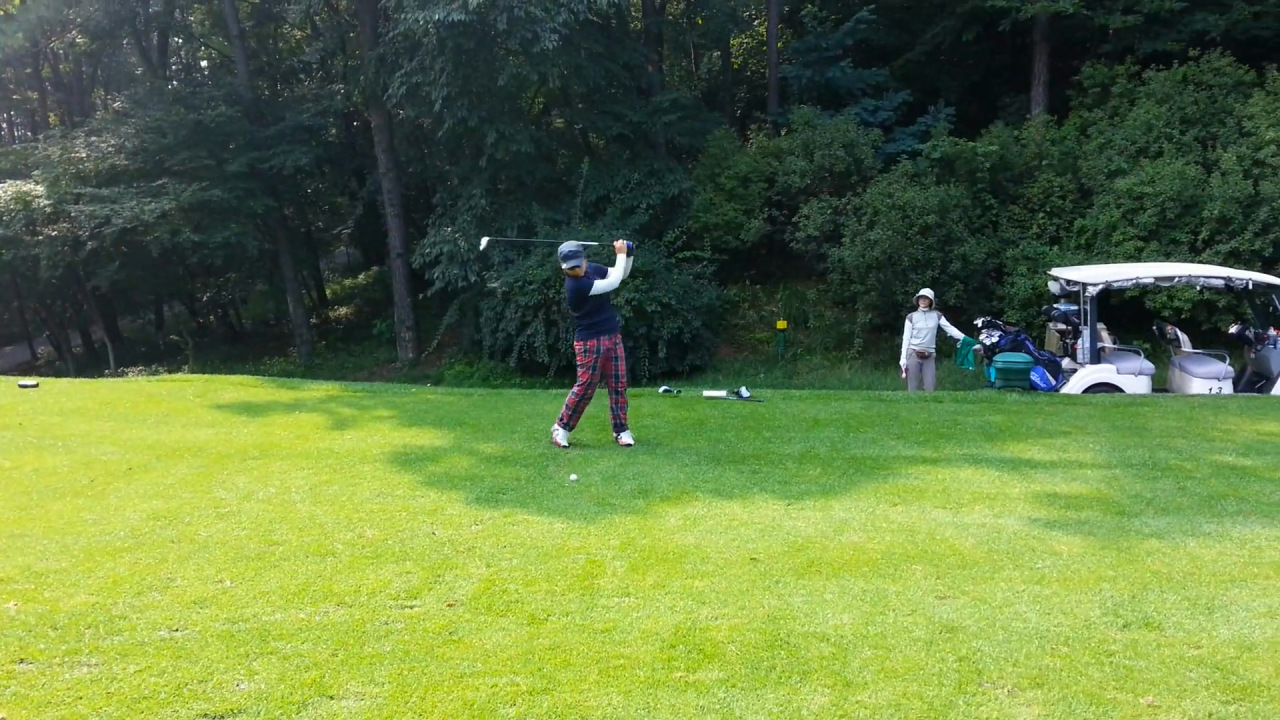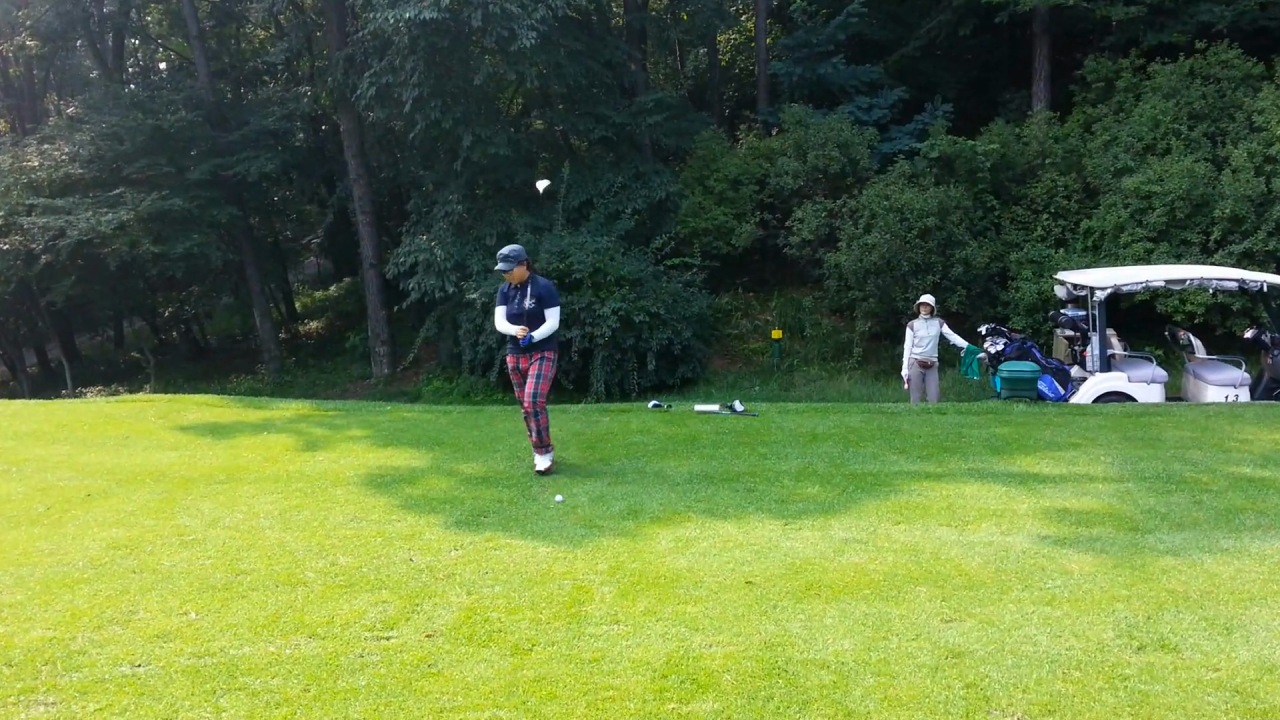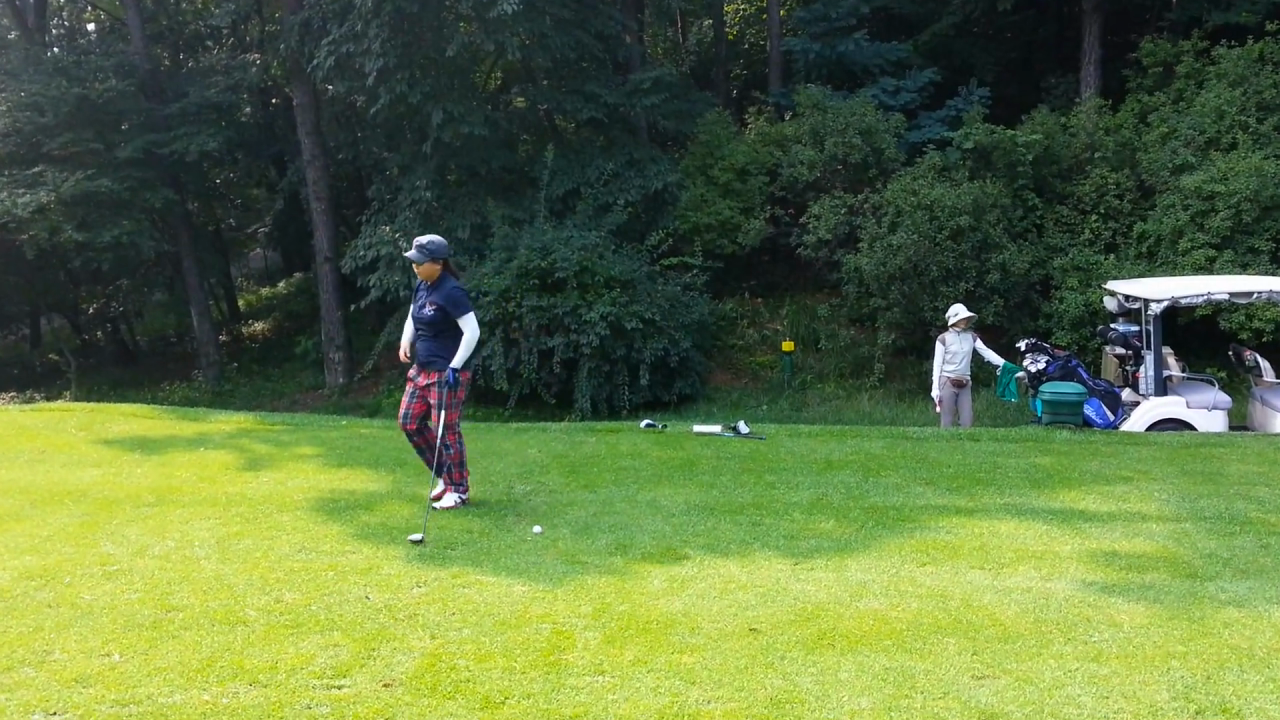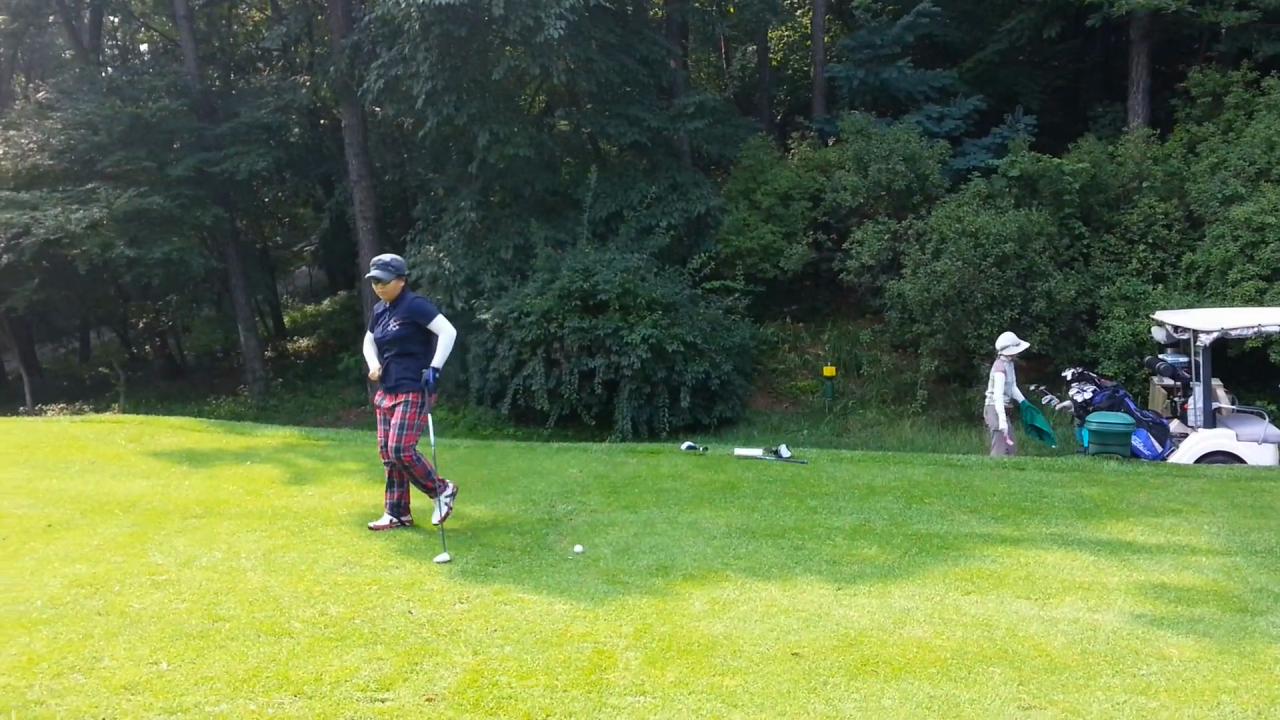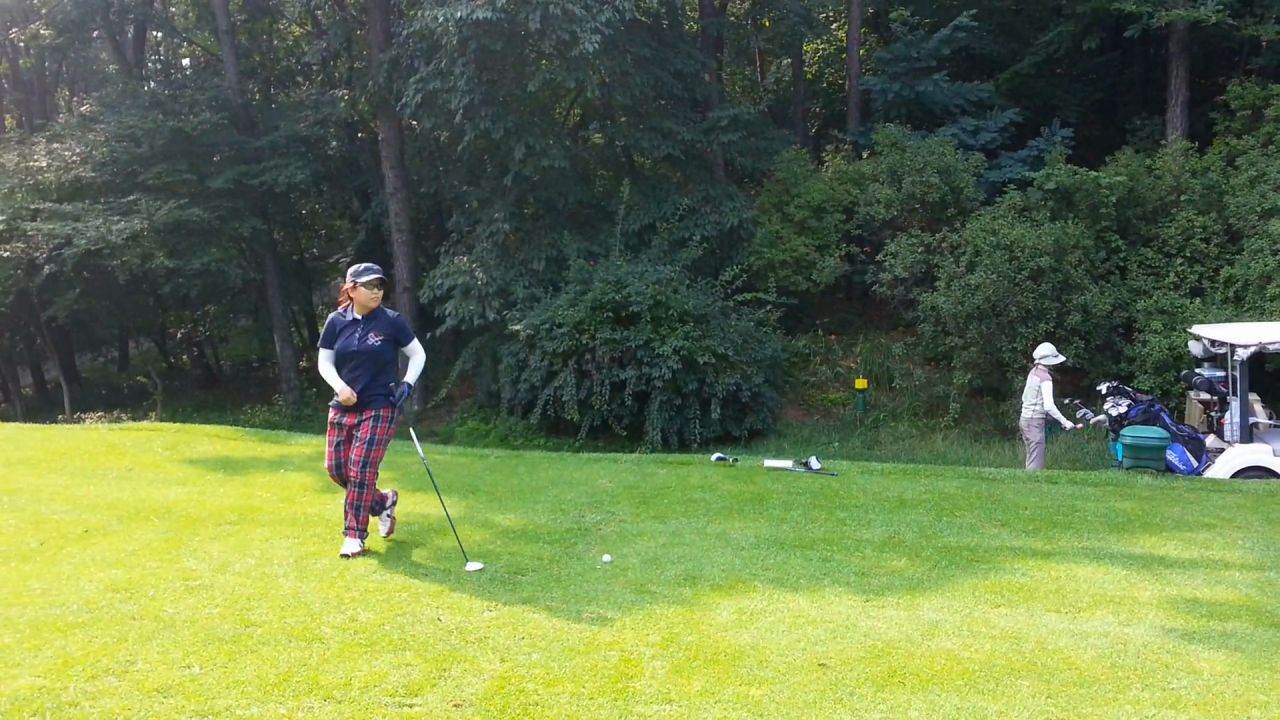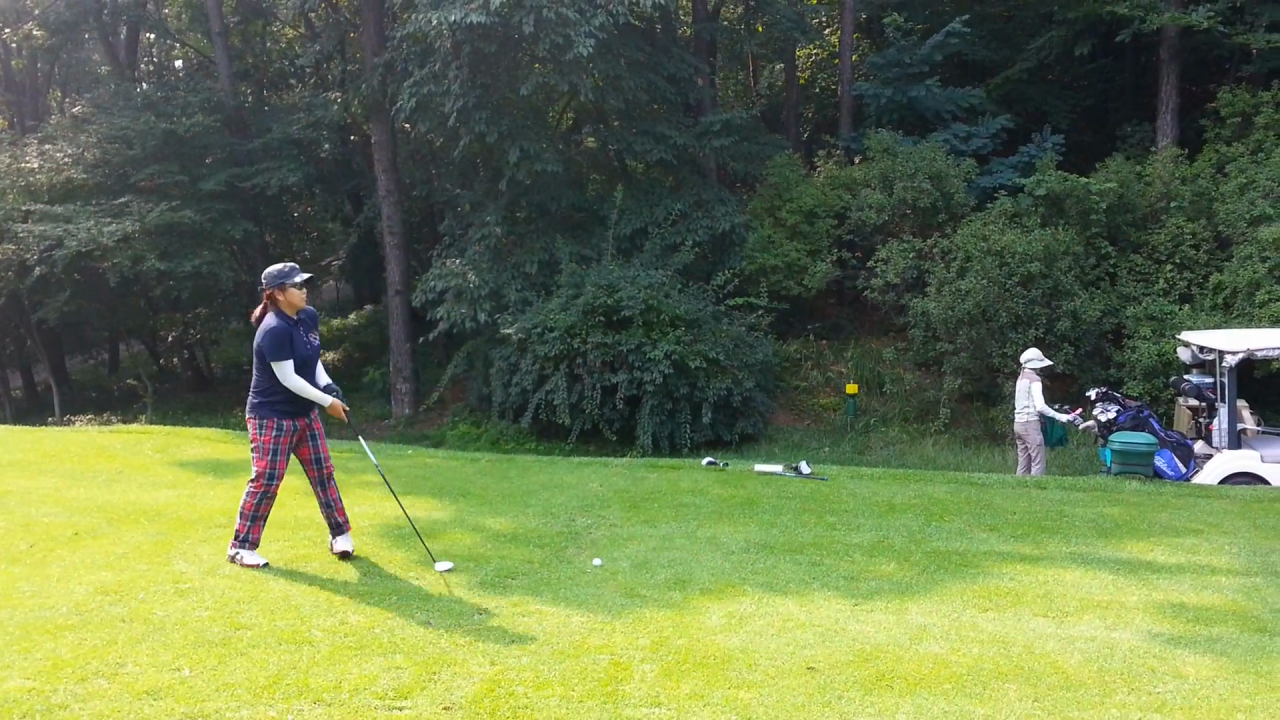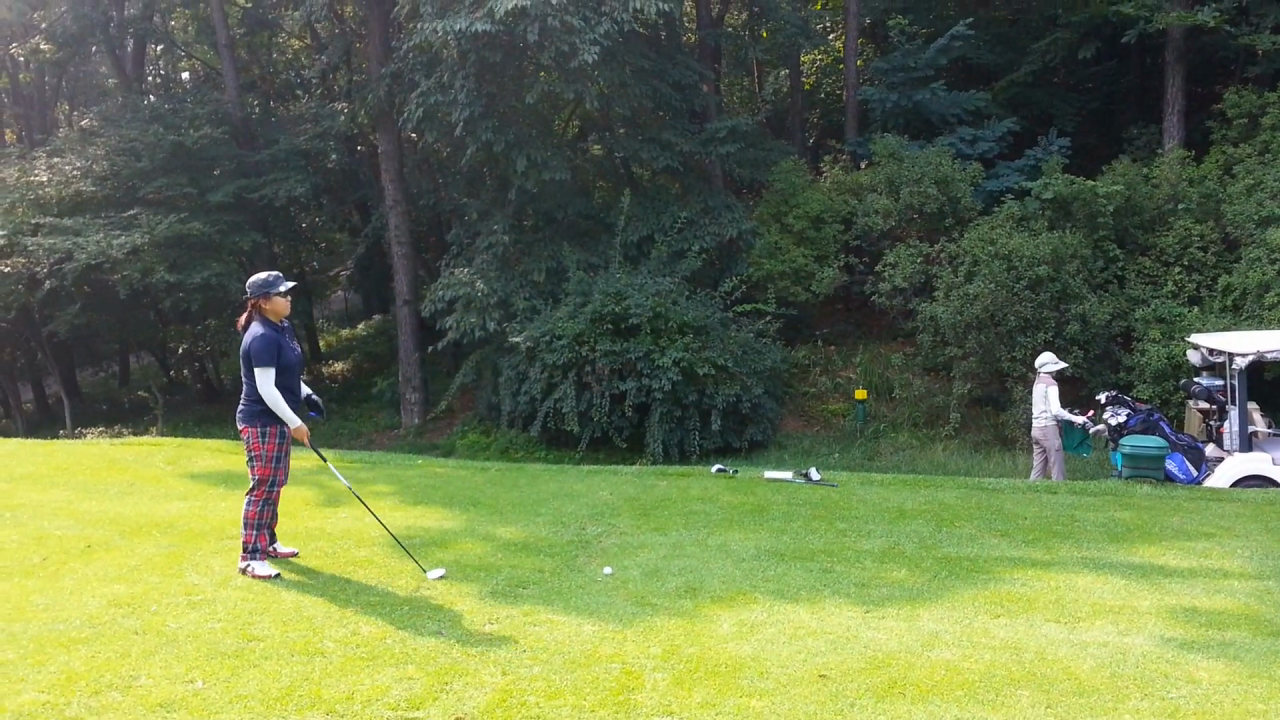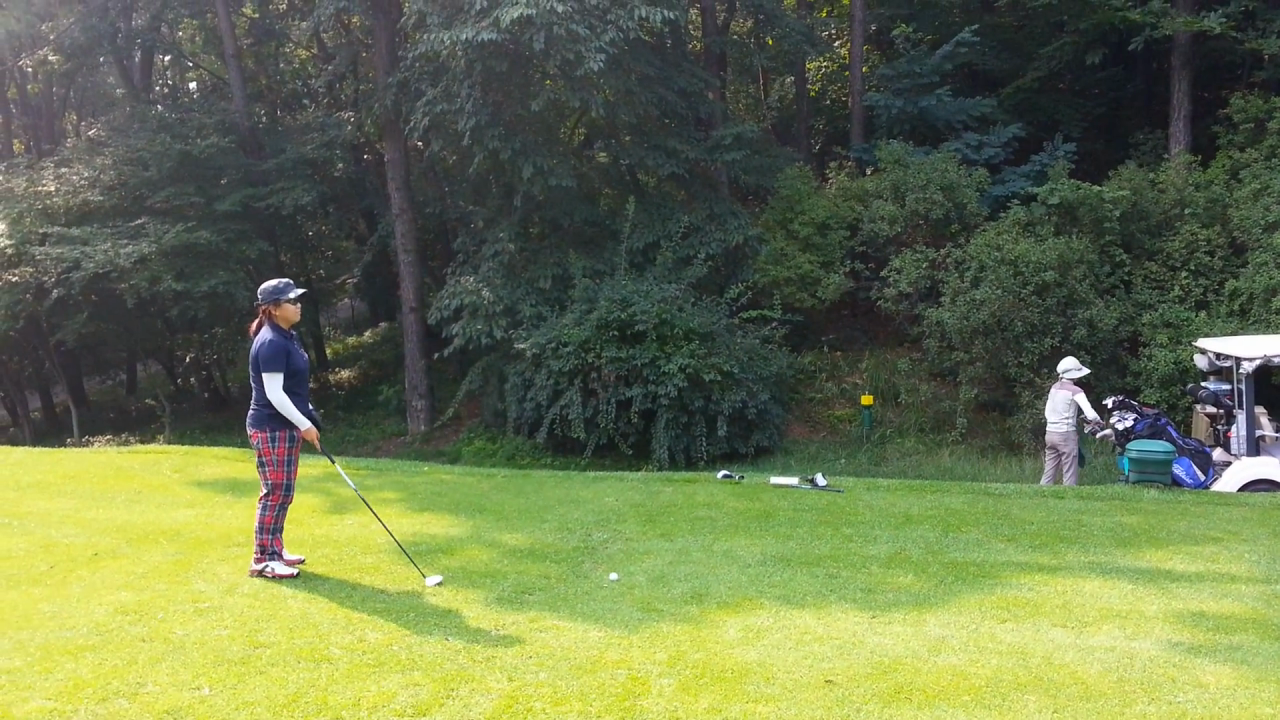
dt=0.5s
person 1, frame 1
left shoulder: (592, 270)
right shoulder: (574, 285)
left elbow: (621, 273)
right elbow: (611, 284)
right wrist: (620, 255)
left hip: (611, 336)
right hip: (590, 341)
left knee: (618, 384)
right knee: (585, 386)
right ankle: (562, 426)
person 1, frame 2
left shoulder: (544, 287)
right shoulder: (505, 290)
left elbow: (553, 322)
right elbow: (499, 321)
left wrist: (531, 337)
right wrist: (516, 330)
left hip: (543, 353)
right hip: (515, 355)
left knee: (533, 400)
right knee: (530, 403)
left ankle: (544, 452)
right ankle: (541, 451)
person 1, frame 3
left shoulder: (451, 291)
right shoulder: (421, 286)
left elbow: (472, 331)
right elbow: (413, 320)
left wrist: (454, 368)
right wrist: (406, 342)
left hip: (446, 372)
right hip: (421, 368)
left knee: (447, 430)
right knee: (410, 423)
left ankle: (458, 490)
right ankle: (446, 475)
person 1, frame 4
left shoulder: (414, 305)
right shoulder: (379, 310)
left elbow: (448, 332)
right elbow: (369, 341)
left wrist: (435, 368)
right wrist: (374, 364)
left hip: (413, 392)
right hip: (386, 392)
left knee: (400, 450)
right knee: (388, 453)
left ankle: (441, 489)
right ankle: (397, 513)
person 1, frame 5
left shoulder: (391, 321)
right shoulder: (336, 322)
left elbow: (418, 354)
right elbow: (324, 362)
left wrist: (407, 384)
right wrist: (340, 386)
left hip: (378, 409)
right hip: (342, 408)
left knee: (360, 471)
right knee: (336, 469)
left ankle: (355, 534)
right ankle: (382, 502)
person 1, frame 6
left shoulder: (308, 317)
right shoulder: (274, 329)
right elbow: (289, 379)
left wrist: (327, 384)
right wrist: (327, 401)
left hip: (304, 410)
right hip: (270, 415)
left knee: (322, 470)
right knee: (266, 480)
left ankle: (339, 535)
right ankle: (241, 546)
person 1, frame 7
left shoulder: (284, 328)
right shoulder: (261, 337)
right elbow: (266, 388)
left wrist: (306, 394)
right wrist: (295, 423)
left hip: (279, 420)
right hip: (261, 423)
left knee: (275, 484)
right knee: (264, 487)
left ankle: (266, 542)
right ankle: (251, 557)
person 1, frame 8
left shoulder: (288, 337)
right shoulder: (271, 343)
right elbow: (274, 393)
left wrist: (307, 410)
right wrist: (304, 424)
left hip: (285, 426)
right hip: (271, 428)
left knee: (281, 491)
right knee: (277, 492)
left ankle: (273, 549)
right ankle: (263, 559)
